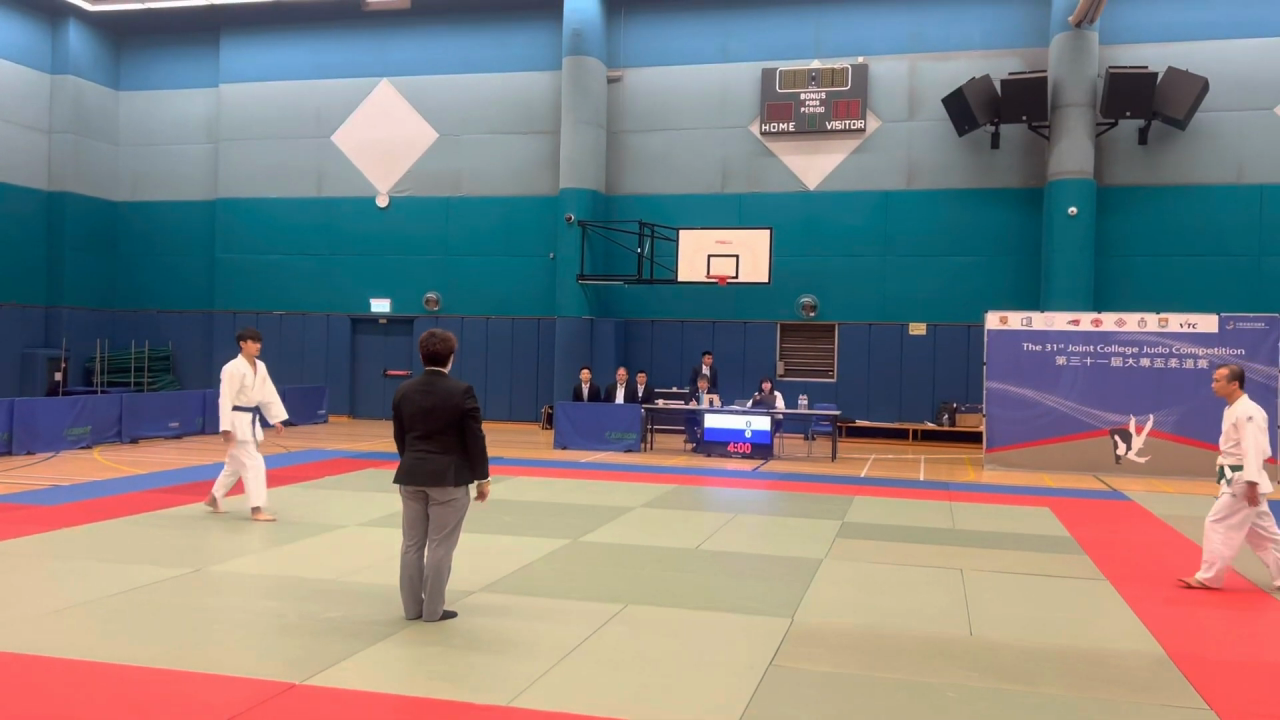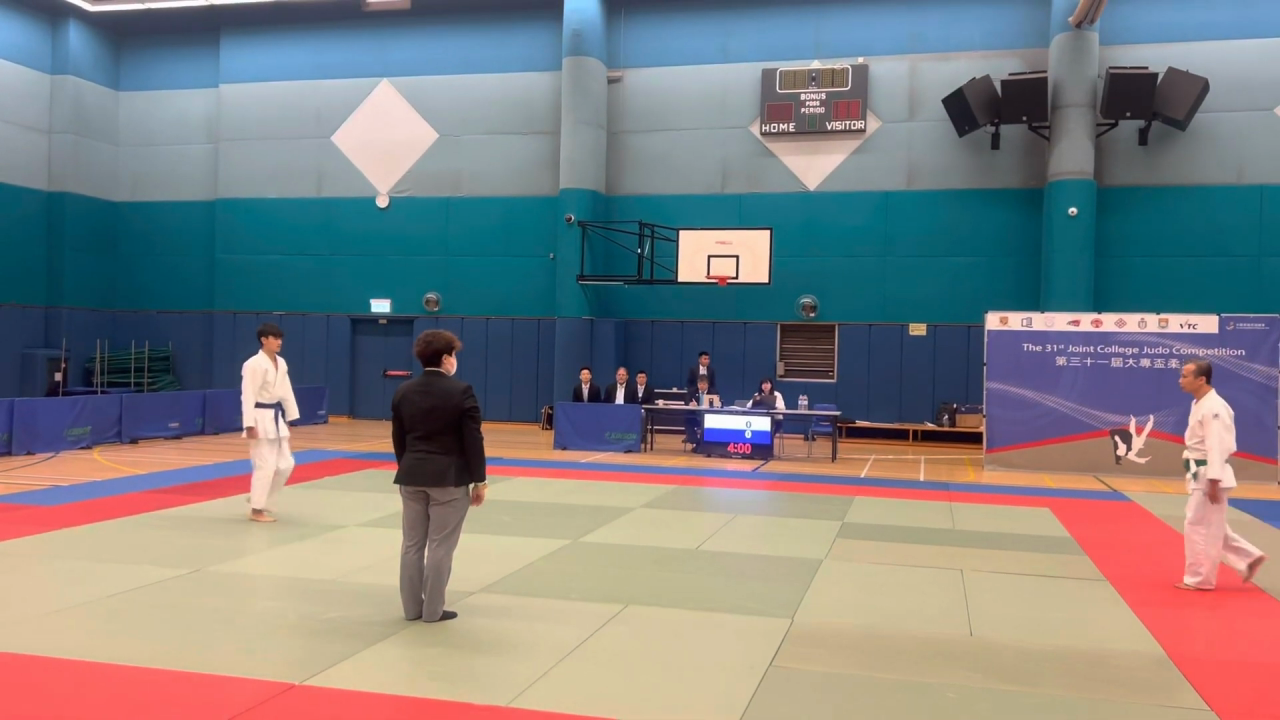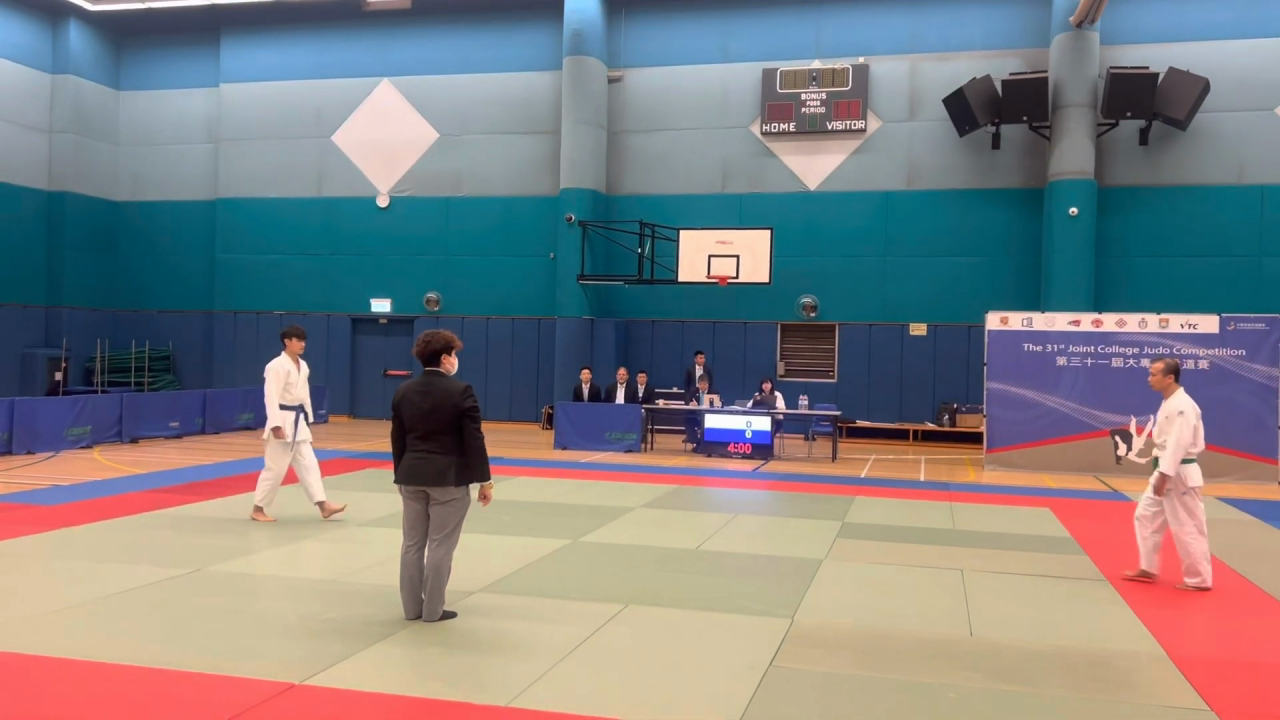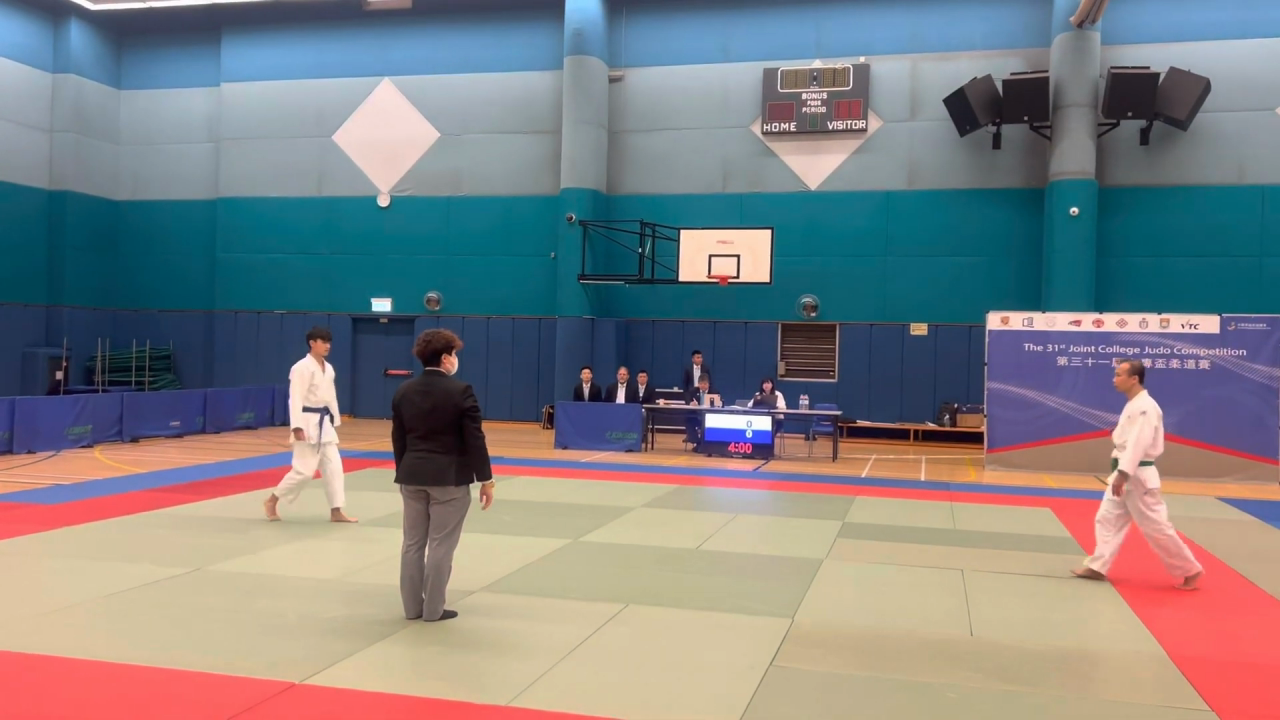
dt=0.2s
person 1, frame 1
left shoulder: (403, 391)
right shoulder: (462, 391)
left elbow: (400, 437)
right elbow: (475, 439)
right wrist: (483, 478)
left hip: (411, 476)
right hip: (449, 478)
left knee: (412, 543)
right knee: (440, 545)
left ankle: (412, 607)
right ankle: (433, 609)
person 1, frame 2
left shoulder: (403, 391)
right shoulder: (461, 391)
left elbow: (399, 439)
right elbow: (473, 440)
right wrist: (479, 480)
left hip: (412, 477)
right hip: (449, 479)
left knee: (412, 543)
right knee: (440, 545)
left ankle: (412, 607)
right ankle: (433, 610)
person 1, frame 3
left shoulder: (403, 391)
right shoulder: (460, 391)
left elbow: (397, 439)
right elbow: (474, 440)
left wrist: (400, 474)
right wrist: (484, 480)
left hip: (412, 476)
right hip: (449, 479)
left knee: (412, 543)
right knee: (440, 545)
left ankle: (412, 607)
right ankle: (433, 609)
person 1, frame 4
left shoulder: (403, 391)
right shoulder: (460, 391)
left elbow: (398, 438)
right elbow: (474, 439)
left wrist: (402, 473)
right wrist: (486, 479)
left hip: (412, 476)
right hip: (449, 478)
left knee: (412, 542)
right knee: (441, 545)
left ankle: (412, 606)
right ankle: (433, 609)
person 2, frame 1
left shoulder: (1247, 412)
right shoulder: (1232, 409)
left elbow: (1253, 451)
left wrist: (1251, 484)
left hip: (1245, 480)
right hip: (1237, 479)
left knee: (1218, 524)
left ankle: (1207, 577)
person 2, frame 2
left shoulder: (1213, 408)
right shoulder: (1199, 404)
left elbow: (1218, 447)
left wrist: (1213, 482)
left hip: (1211, 476)
right hip: (1203, 474)
left knee: (1199, 527)
right knee: (1212, 527)
left ankle: (1199, 578)
right ankle: (1248, 557)
person 2, frame 3
left shoulder: (1182, 406)
right shoulder: (1169, 403)
left elbow: (1177, 444)
left wrist: (1162, 476)
left hip: (1180, 475)
right hip: (1167, 472)
left knee: (1187, 528)
right knee: (1146, 517)
left ankle: (1198, 578)
right ankle: (1147, 569)
person 2, frame 4
left shoulder: (1145, 407)
right shoulder: (1133, 405)
left elbow: (1137, 445)
left wrist: (1122, 475)
left hip: (1139, 476)
right hip: (1125, 473)
left knee: (1155, 527)
right knee: (1107, 520)
left ankle: (1189, 570)
right ankle: (1096, 567)
person 3, frame 1
left shoulder: (261, 367)
right shoulder: (232, 368)
left elbow: (269, 395)
right elbow: (226, 400)
left wrist: (277, 419)
right wrist: (226, 428)
left hip: (253, 421)
right hip: (238, 422)
left knee: (235, 465)
right knee: (254, 465)
left ankle: (213, 497)
right ankle: (256, 509)
person 3, frame 2
left shoulder: (281, 363)
right shoulder: (253, 364)
left elbow: (286, 392)
right elbow: (248, 396)
left wrist: (289, 417)
right wrist: (249, 425)
left hip: (277, 418)
right hip: (261, 419)
left knee: (285, 463)
right knee: (265, 466)
left ankle: (258, 497)
right ankle: (257, 510)
person 3, frame 3
left shoulder: (302, 366)
right shoulder: (276, 366)
right elbow: (271, 397)
left wrist: (305, 419)
right wrist: (275, 424)
left hip: (299, 422)
right hip: (283, 421)
left knee: (309, 465)
right knee: (275, 468)
left ankle: (324, 506)
right ankle: (258, 509)
person 3, frame 4
left shoulder: (328, 369)
right shoulder: (302, 368)
right elbow: (296, 399)
left wrist: (333, 421)
right wrist: (297, 426)
left hip: (324, 424)
right hip: (307, 423)
left knee: (334, 468)
right knee: (304, 470)
left ankle: (336, 511)
right ankle: (273, 500)
